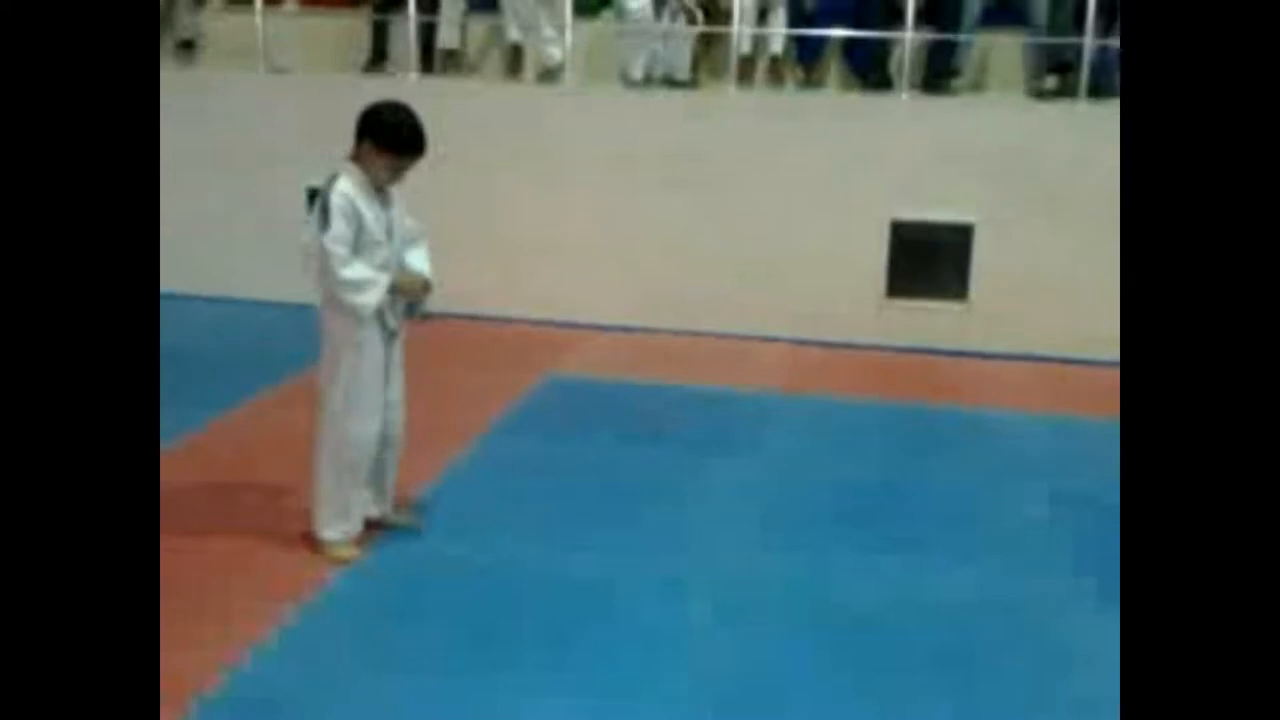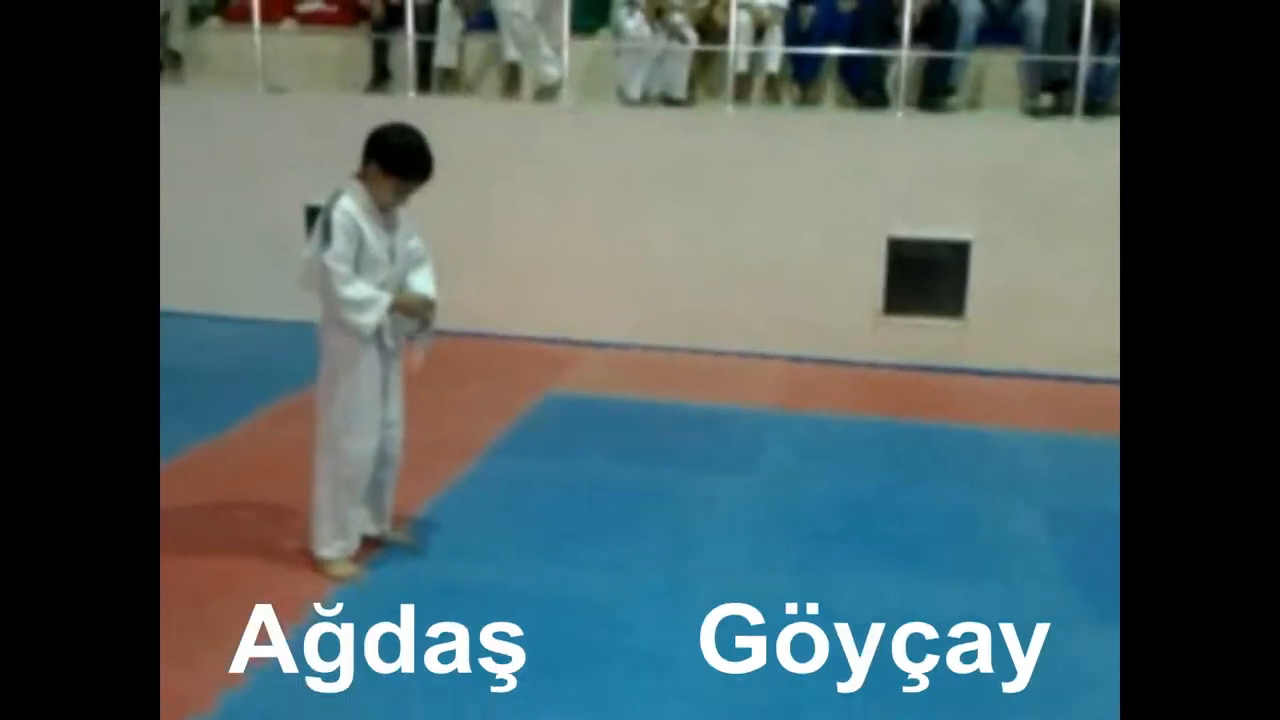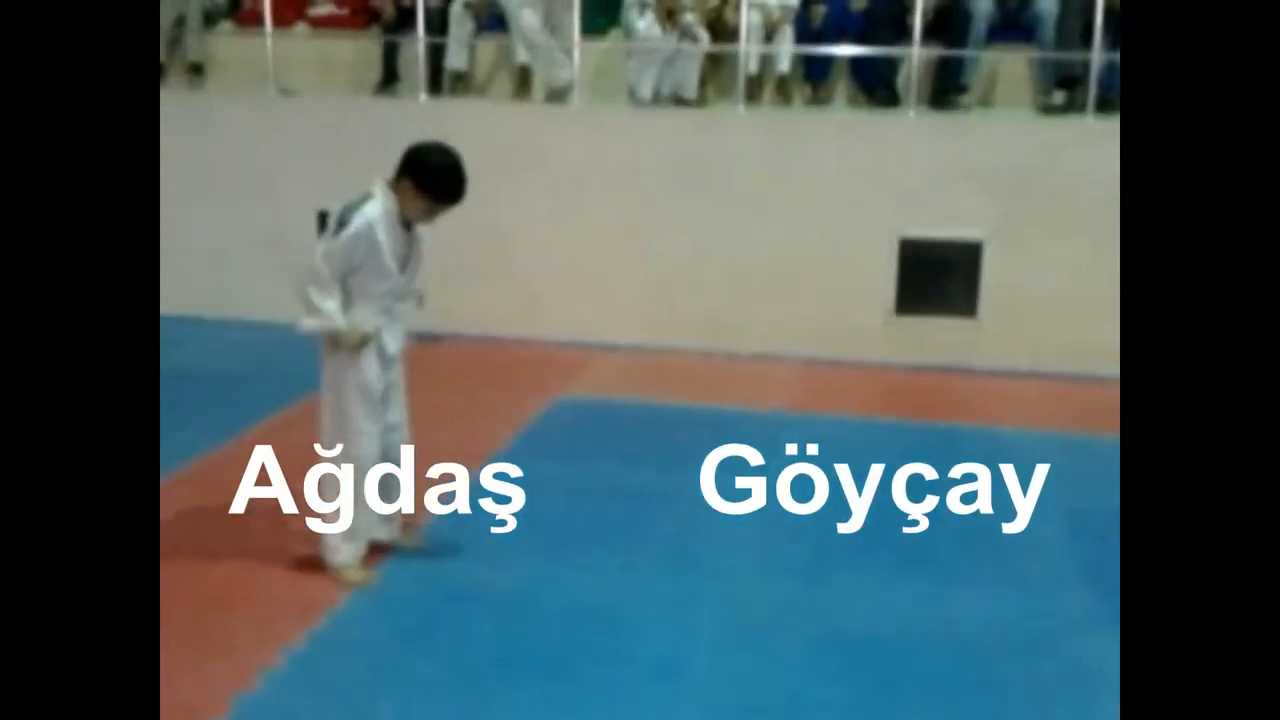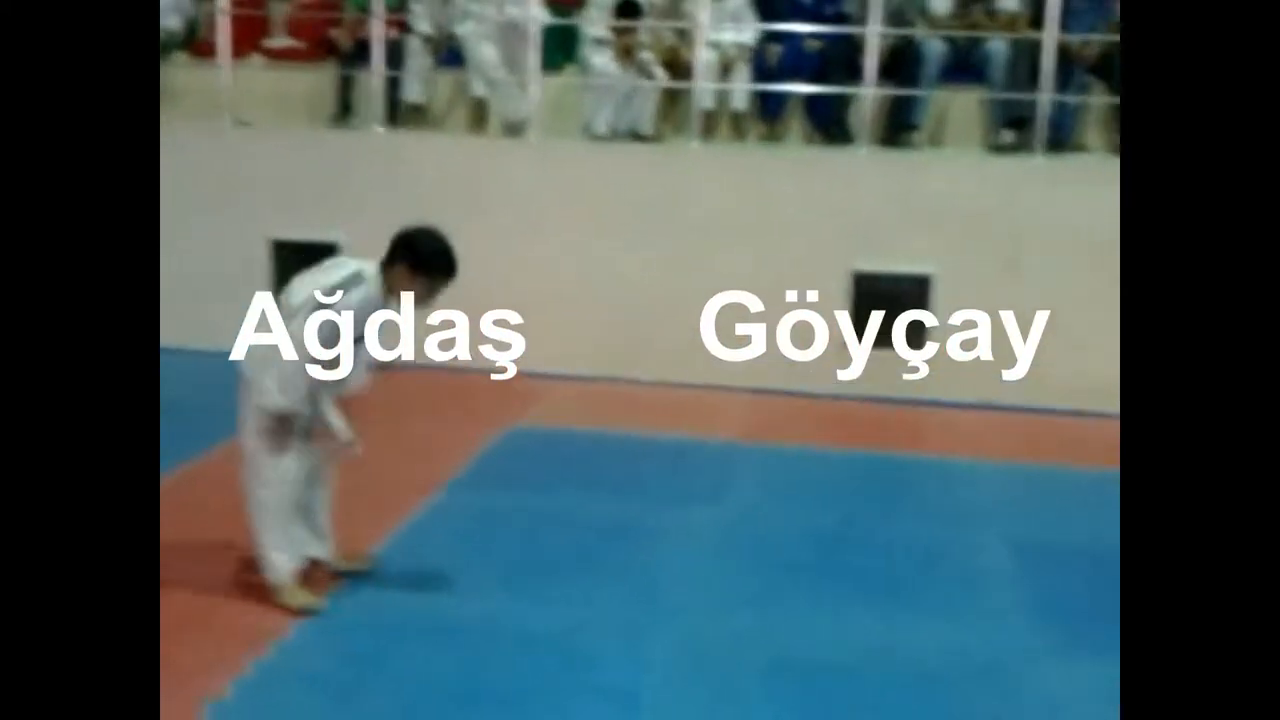
dt=0.4s
person 1, frame 1
left shoulder: (386, 196)
right shoulder: (338, 198)
left elbow: (411, 241)
right elbow: (334, 270)
left wrist: (418, 276)
right wrist: (392, 285)
left hip: (387, 327)
right hip: (353, 328)
left knee: (388, 423)
right knee: (351, 427)
left ankle: (373, 504)
right ankle: (335, 528)
person 1, frame 2
left shoulder: (392, 214)
right shoulder: (341, 215)
left elbow: (416, 260)
right elbow: (335, 287)
left wrist: (422, 299)
right wrist: (396, 303)
left hip: (387, 344)
right hip: (351, 346)
left knee: (387, 440)
right knee: (349, 446)
left ankle: (372, 522)
right ankle: (334, 546)
person 1, frame 3
left shoulder: (403, 221)
right shoulder: (362, 219)
right elbow: (320, 278)
left wrist: (408, 295)
right wrist: (339, 330)
left hip: (387, 347)
right hip: (353, 350)
left knee: (390, 443)
right knee: (353, 450)
left ankle: (381, 526)
right ankle: (342, 550)
person 1, frame 4
left shoulder: (372, 287)
right shoulder: (350, 295)
left elbow: (349, 353)
right elbow: (296, 349)
left wrist: (332, 414)
right wrist: (285, 411)
left hip: (306, 376)
right hip: (273, 371)
left knee: (312, 467)
right knee: (276, 472)
left ankle: (316, 551)
right ankle: (281, 575)
